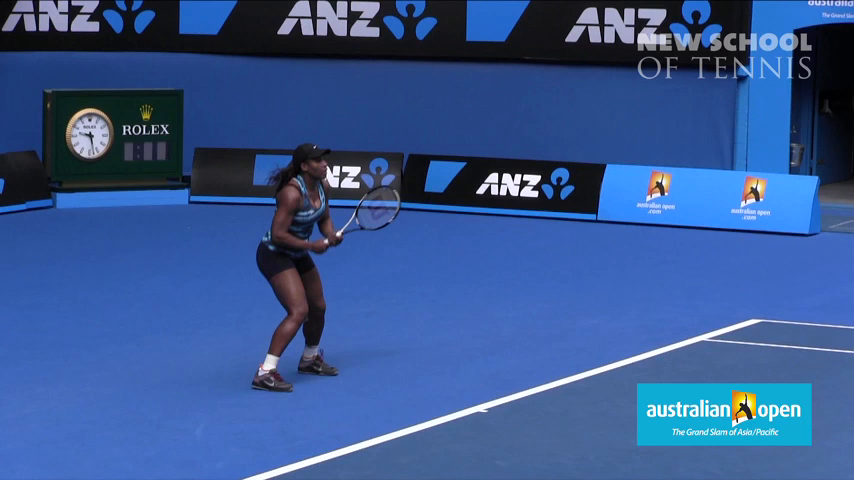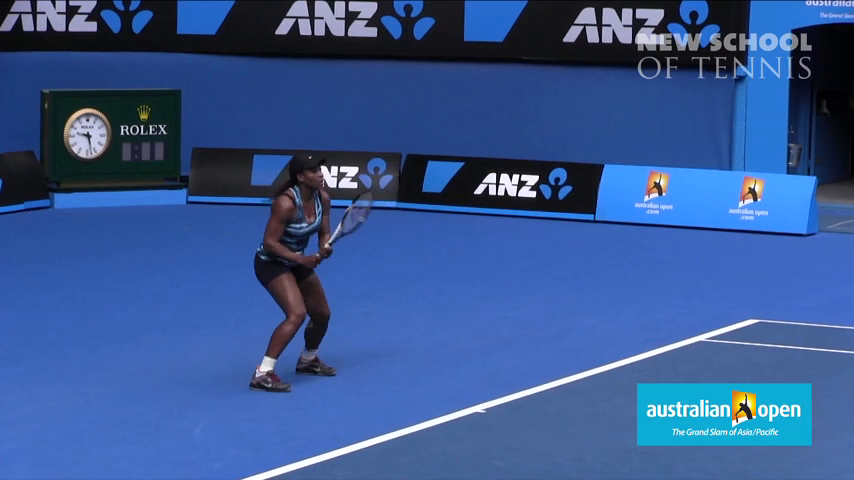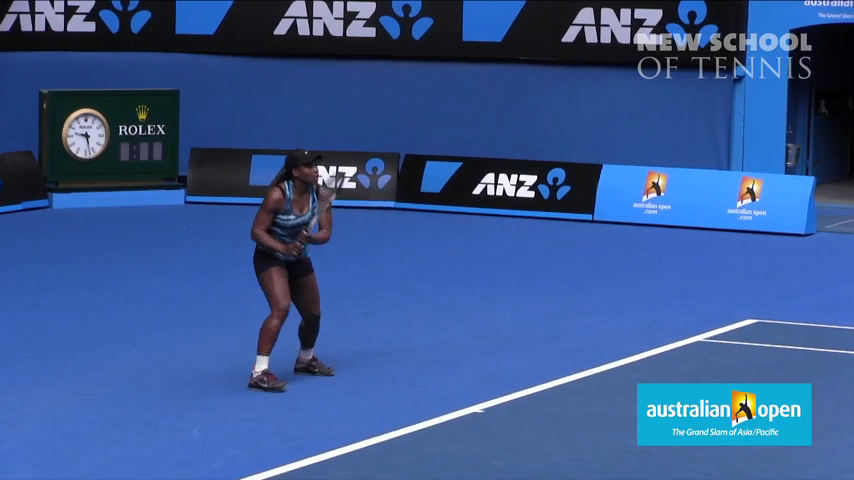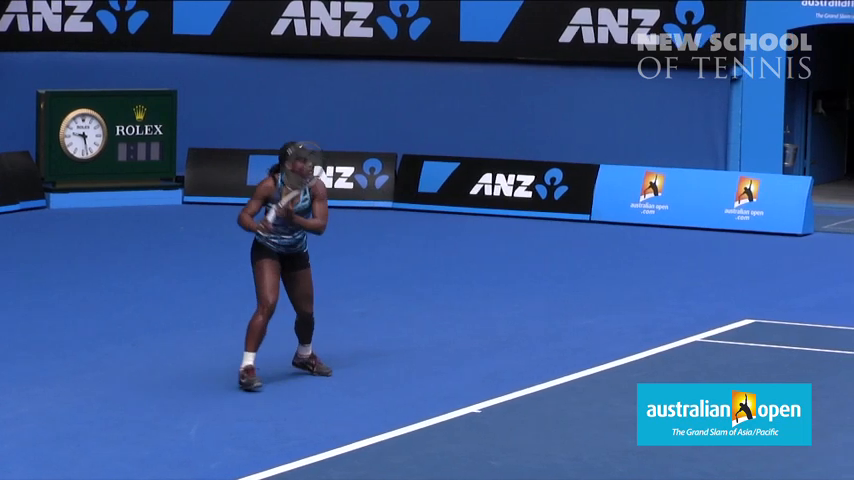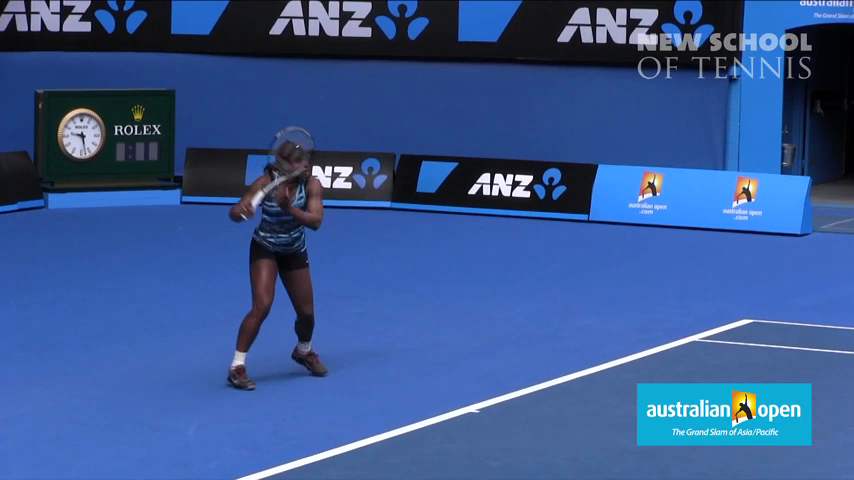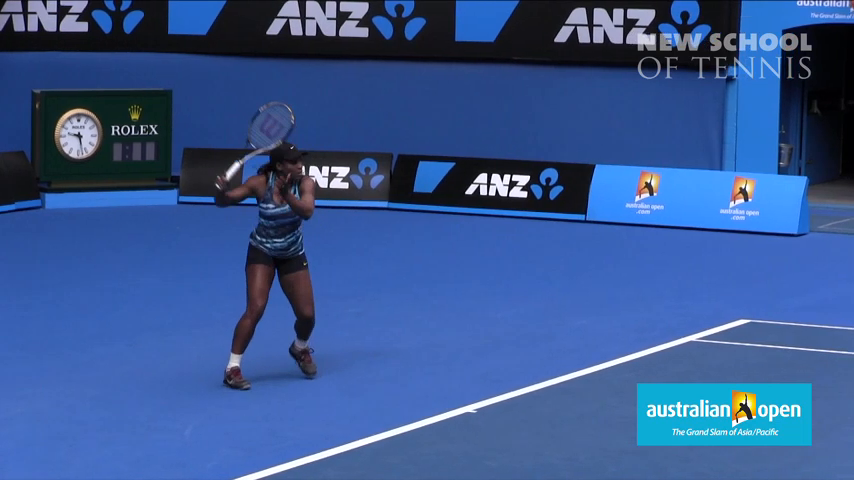
dt=0.7s
person 1, frame 1
left shoulder: (322, 186)
right shoulder: (292, 193)
left elbow: (324, 219)
right elbow: (277, 234)
left wrist: (331, 236)
right wrist: (311, 246)
left hip: (298, 255)
right hip: (274, 254)
left knee: (318, 308)
right knee: (299, 312)
left ankle: (310, 359)
right ankle: (265, 373)
person 1, frame 2
left shoulder: (323, 198)
right shoulder: (286, 203)
left elbow: (324, 233)
right elbow: (269, 243)
left wrist: (324, 248)
right wrist: (301, 259)
left hip: (297, 262)
right hip: (271, 262)
left knee: (322, 314)
right knee: (297, 315)
left ankle: (308, 360)
right ankle: (263, 373)
person 1, frame 3
left shoulder: (321, 195)
right shoulder: (277, 196)
left elbow: (326, 232)
right elbow: (256, 231)
left wrist: (310, 238)
right wrist: (283, 248)
left hip: (298, 259)
right hip: (270, 257)
left knee: (313, 315)
right knee: (281, 308)
left ankle: (305, 360)
right ankle: (259, 373)
person 1, frame 4
left shoulder: (316, 188)
right shoulder: (269, 185)
left elbow: (321, 225)
right elbow: (243, 216)
left wrist: (294, 219)
right wrist: (258, 226)
left hip: (296, 253)
right hip: (267, 250)
left knee: (306, 311)
right knee: (267, 305)
left ankle: (304, 356)
right ankle: (247, 367)
person 1, frame 5
left shoulder: (311, 185)
right shoulder: (266, 182)
left elbow: (316, 221)
right elbow: (234, 213)
left wrist: (290, 208)
right wrist: (241, 211)
left hip: (294, 251)
right hip: (265, 248)
left knee: (306, 312)
right knee: (261, 307)
left ankle: (304, 352)
right ankle: (236, 367)
person 1, frame 6
left shoulder: (305, 183)
right shoulder: (260, 183)
left elbow: (307, 212)
right elbow: (223, 201)
left wrist: (287, 194)
right wrist: (222, 191)
left hip: (292, 254)
right hip: (261, 251)
left knee: (307, 315)
right knee: (255, 309)
left ankle: (300, 349)
right ankle: (232, 368)
